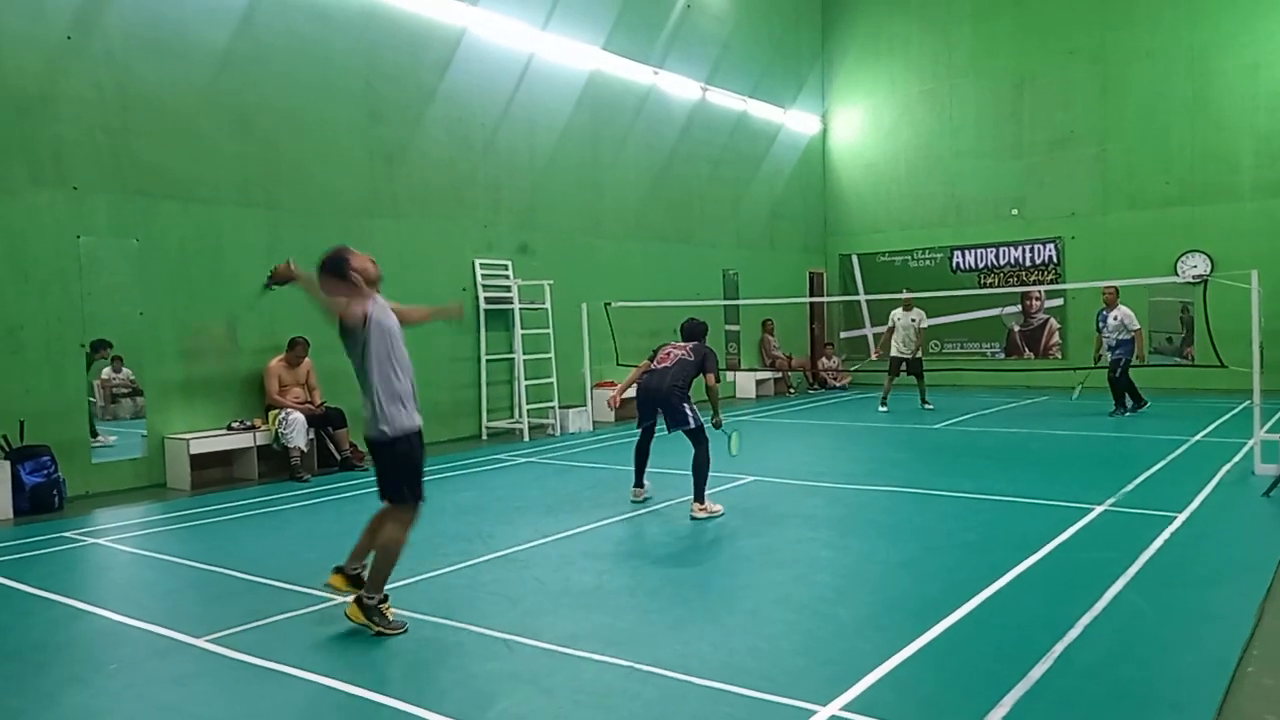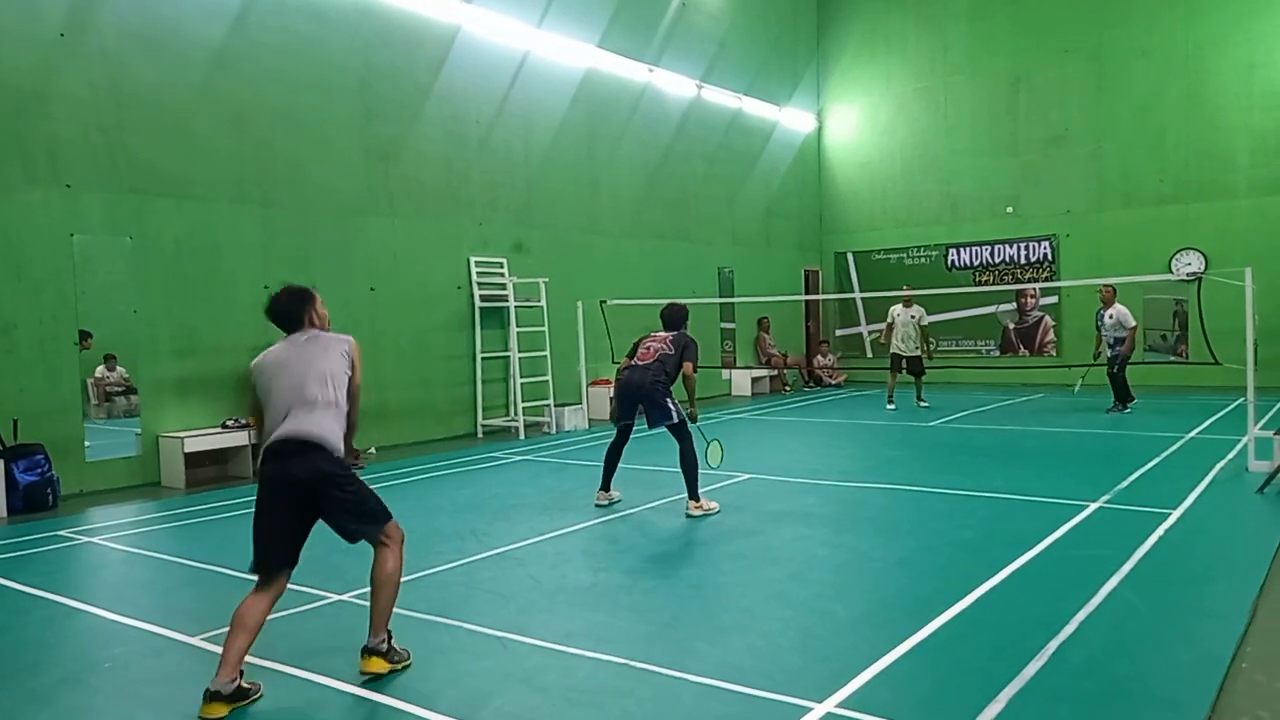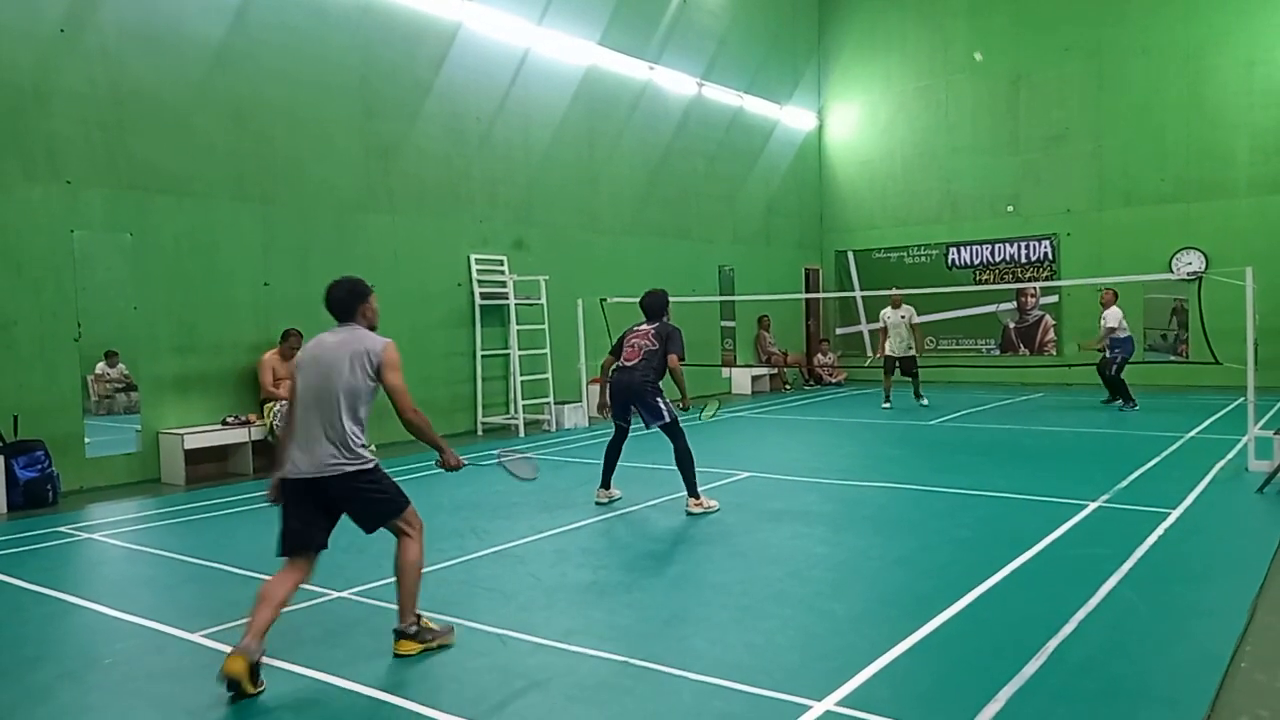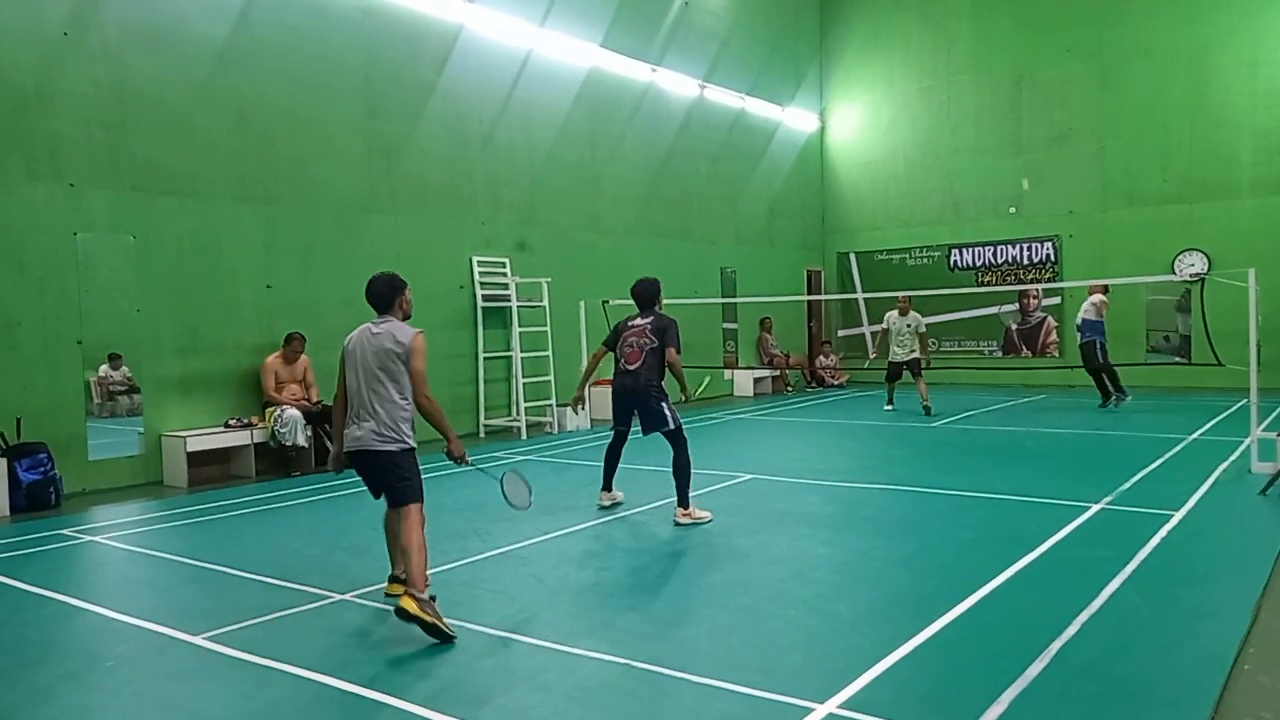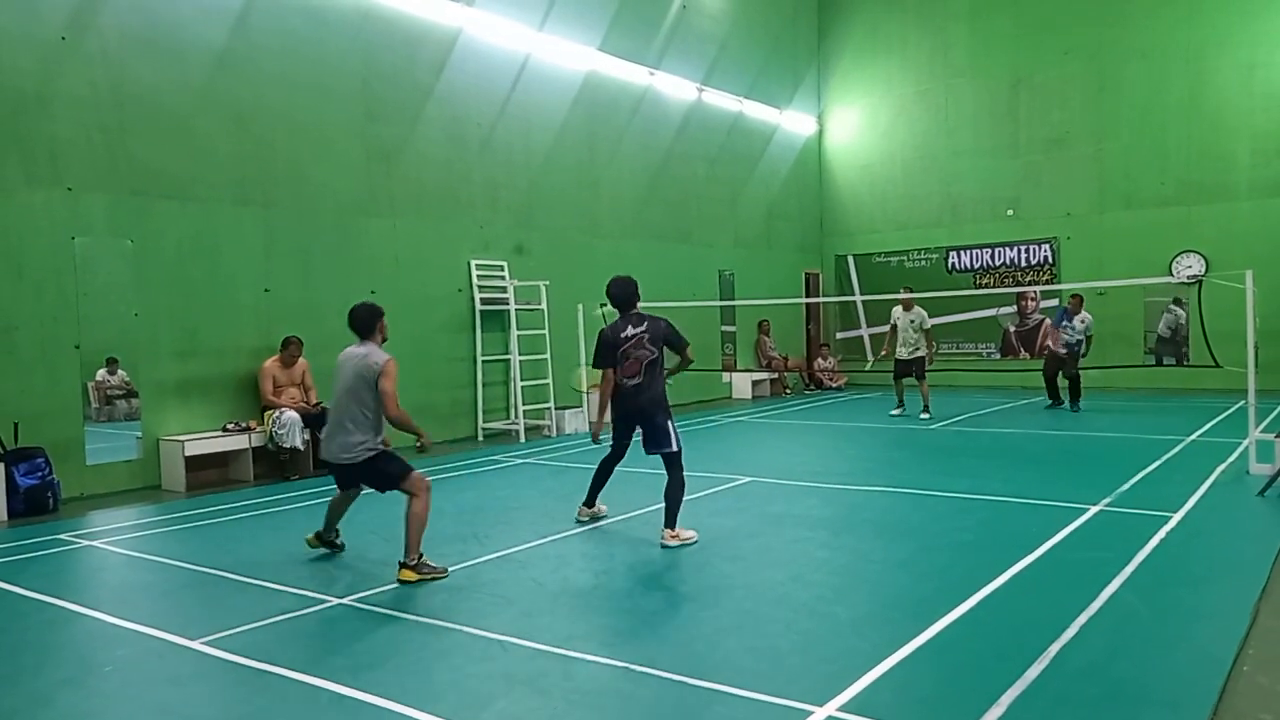
dt=0.4s
person 1, frame 1
left shoulder: (378, 305)
right shoulder: (354, 309)
left elbow: (407, 316)
right elbow: (345, 307)
left wrist: (443, 310)
right wrist: (297, 278)
left hip: (399, 424)
right hip: (395, 430)
left knee: (400, 510)
right knee: (403, 516)
left ankle: (350, 570)
right ankle: (370, 603)
person 1, frame 2
left shoulder: (262, 363)
right shoulder: (344, 346)
right elbow: (350, 415)
left hip: (275, 469)
right hip: (322, 460)
left knee: (268, 587)
right knee: (391, 539)
right ankle: (378, 648)
person 1, frame 3
left shoulder: (309, 349)
right shoulder: (380, 347)
left elbow: (292, 418)
right elbow: (406, 412)
left wrist: (282, 471)
right wrist: (443, 448)
left hip: (300, 474)
right hip: (349, 469)
left knee: (294, 569)
right knee: (410, 530)
left ankle: (244, 653)
right ankle: (409, 632)
person 1, frame 4
left shoulder: (354, 338)
right shoulder: (411, 338)
left elbow: (339, 398)
right elbow: (423, 398)
left wrist: (337, 443)
right wrist: (451, 439)
left hip: (355, 445)
right hip: (390, 444)
left knee: (396, 503)
right knee: (412, 518)
left ankle: (399, 575)
right ankle: (417, 599)
person 1, frame 5
left shoulder: (343, 358)
right shoulder: (383, 361)
right elbow: (393, 413)
right wrist: (420, 433)
left hip: (332, 450)
right hip: (363, 451)
left knee: (350, 486)
right knee: (418, 487)
left ankle: (325, 534)
right ankle: (412, 563)
person 2, frame 1
left shoulder: (665, 347)
right shoulder: (706, 352)
left elbow: (641, 369)
right elbow: (710, 383)
left wrist: (619, 391)
right wrist: (716, 414)
left hip: (646, 388)
right hip: (671, 391)
left knee: (647, 433)
right knee: (701, 442)
left ankle: (638, 488)
right ankle: (699, 504)
person 2, frame 2
left shoulder: (645, 338)
right shoulder: (686, 341)
left elbow: (622, 368)
right elbow: (688, 372)
left wrist: (615, 403)
right wrist: (692, 405)
left hip: (627, 383)
right hip: (653, 386)
left knee: (621, 437)
right knee: (685, 439)
left ankle: (604, 492)
right ankle: (695, 502)
person 2, frame 3
left shoulder: (631, 331)
right shoulder: (670, 330)
left elbow: (606, 364)
right elbow: (673, 365)
left wrist: (603, 396)
right wrist: (684, 396)
left hip: (618, 383)
right hip: (644, 385)
left knee: (620, 433)
right knee: (678, 437)
left ankle: (604, 489)
right ankle: (694, 499)
person 2, frame 4
left shoulder: (623, 324)
right shoulder: (665, 323)
left elbow: (597, 355)
right elbow: (671, 359)
left wrist: (581, 389)
right wrist: (684, 387)
left hip: (621, 387)
right hip: (649, 390)
left knee: (618, 437)
right knee: (679, 444)
left ankle: (607, 492)
right ankle: (684, 509)
person 2, frame 5
left shoulder: (608, 334)
right shoulder: (660, 324)
left elbow: (608, 378)
right elbow: (688, 357)
left wrist: (599, 418)
right wrist: (667, 372)
left hip: (623, 405)
right hip: (654, 405)
left knee: (615, 453)
right knee: (674, 465)
left ankle: (588, 506)
right ankle: (670, 531)
